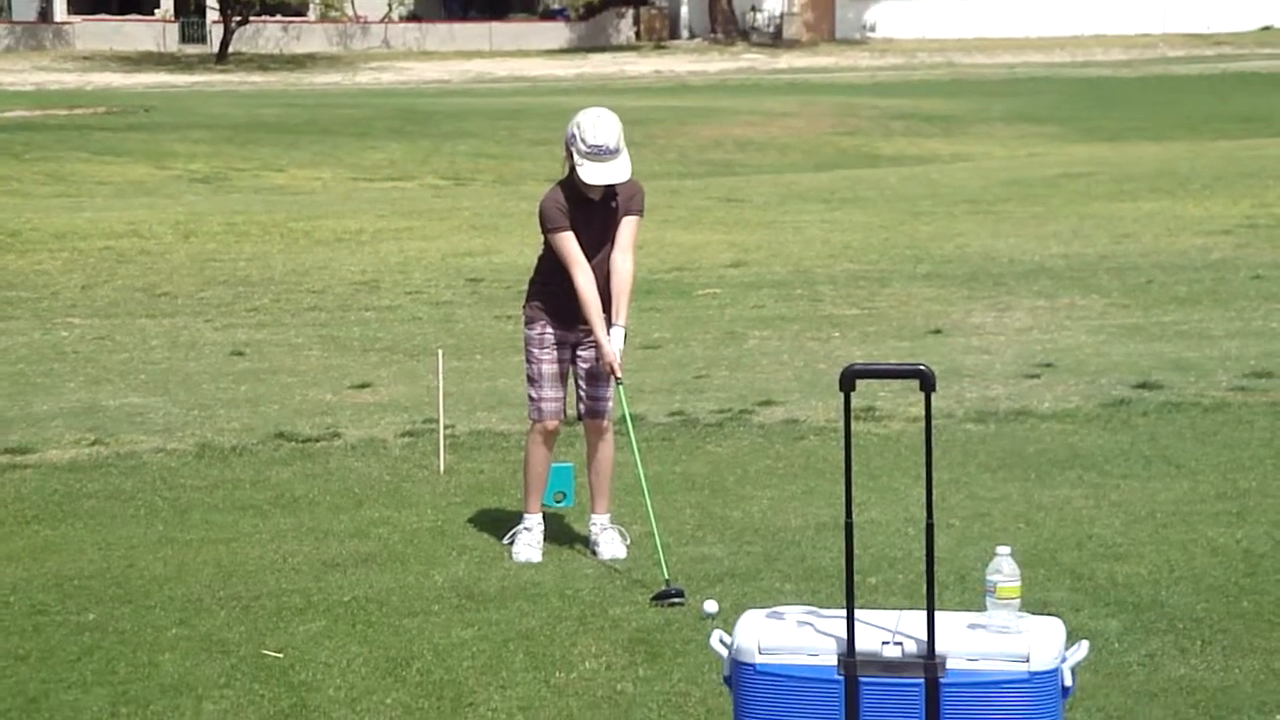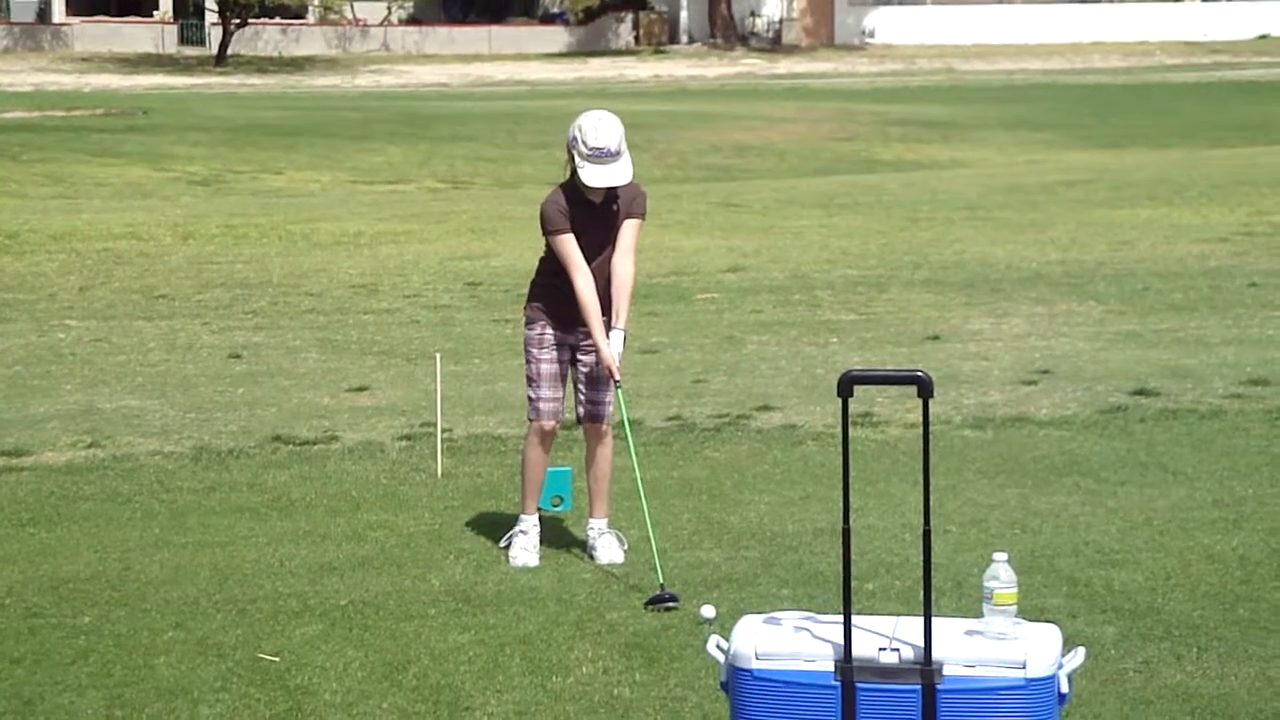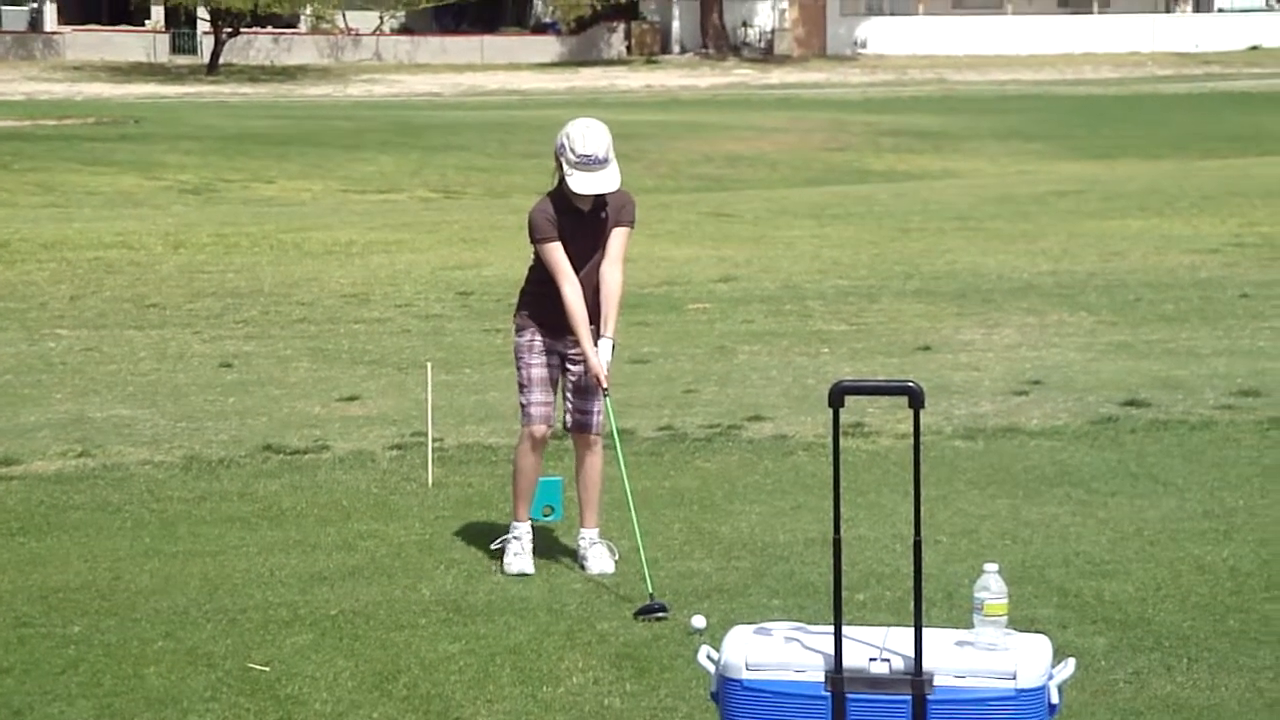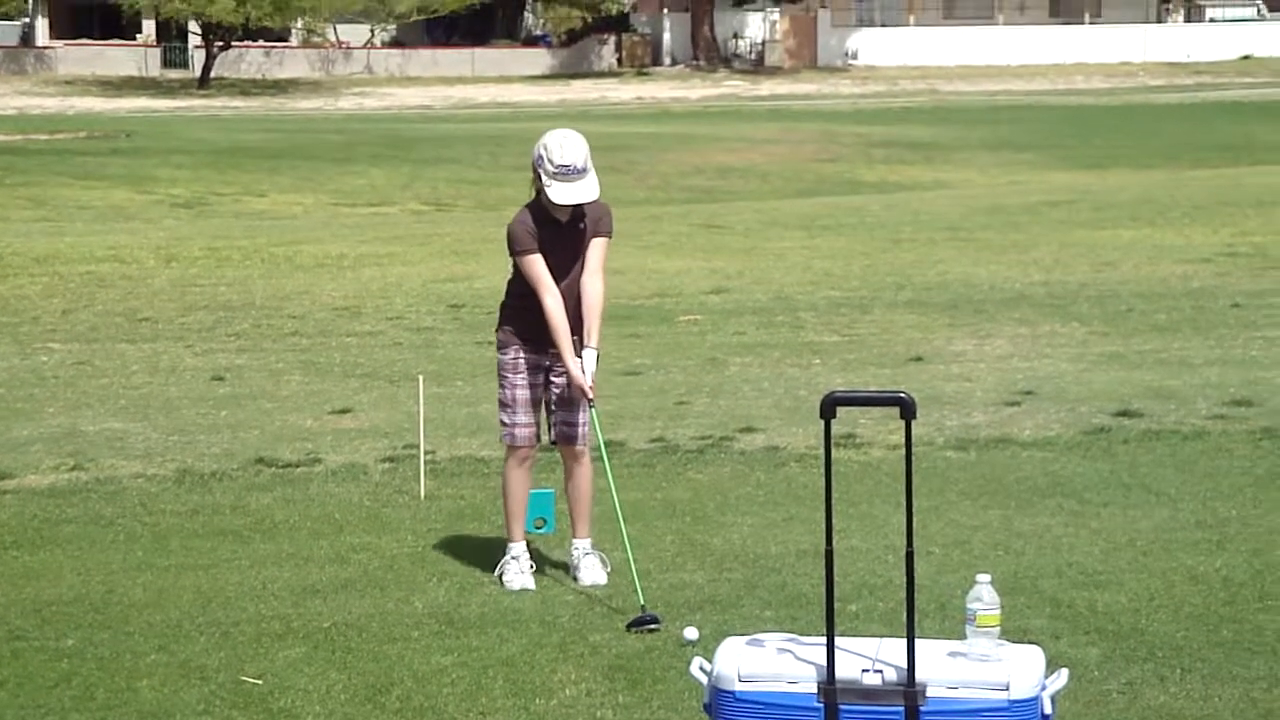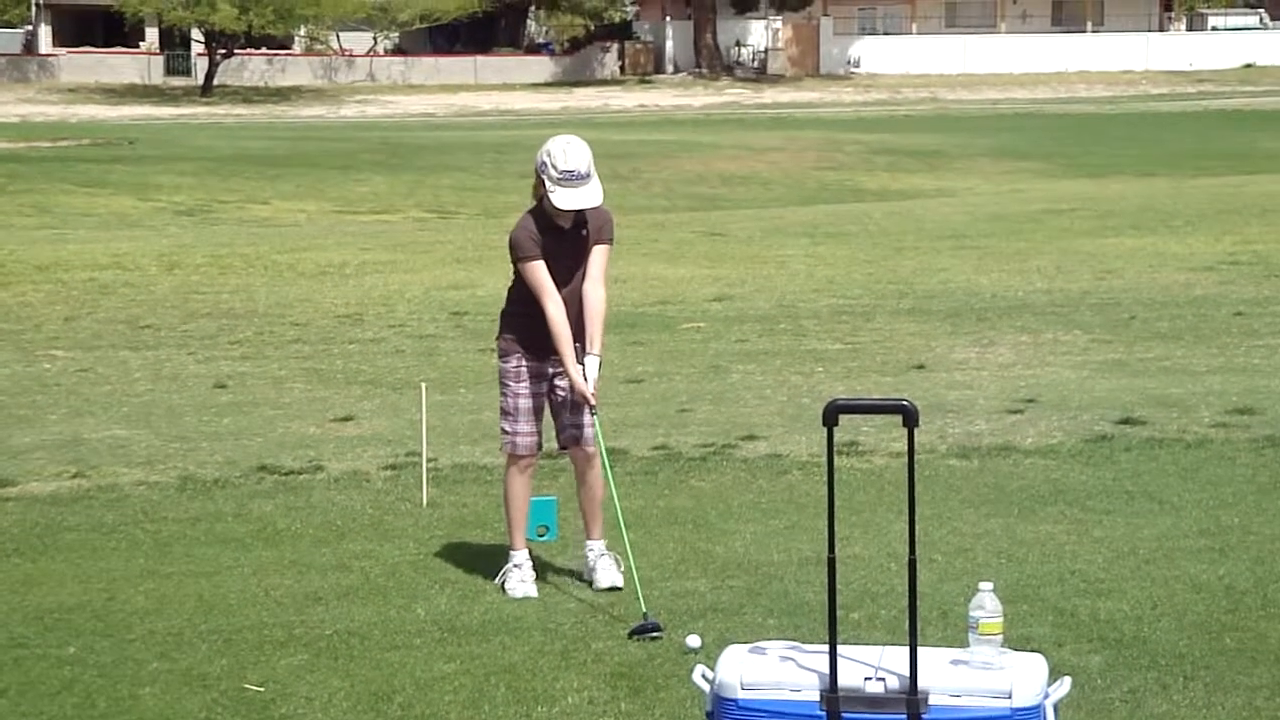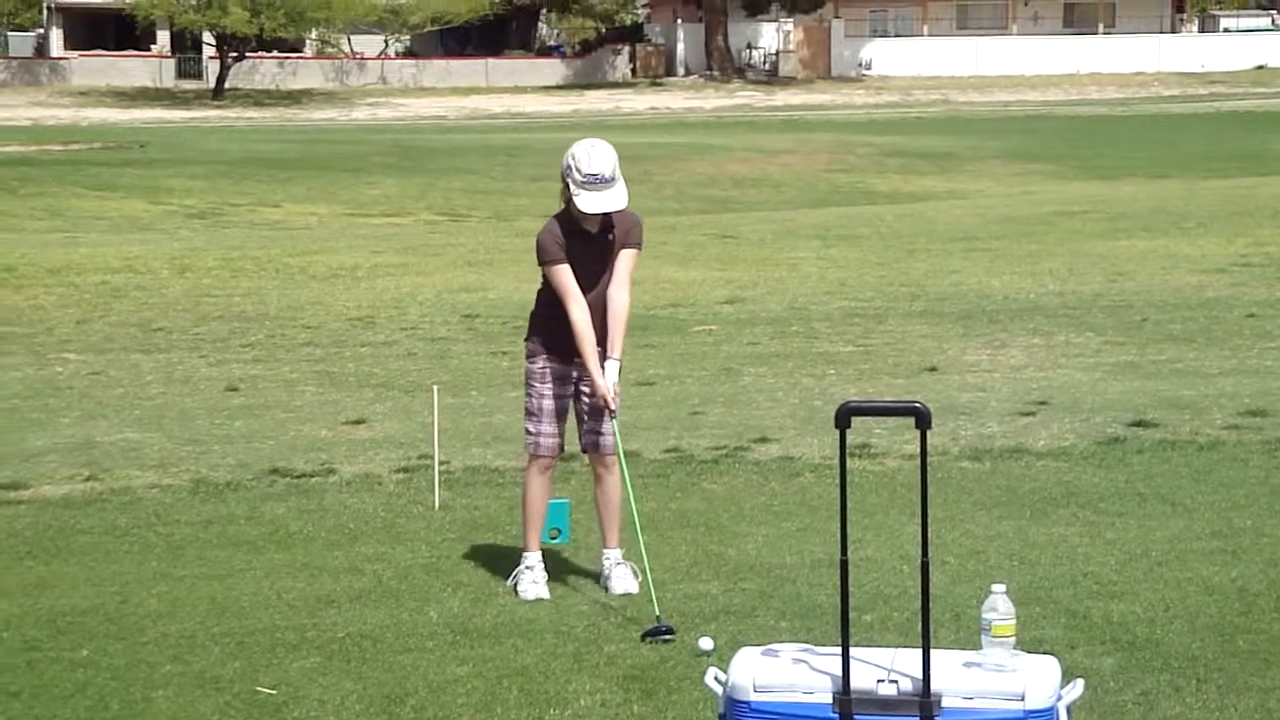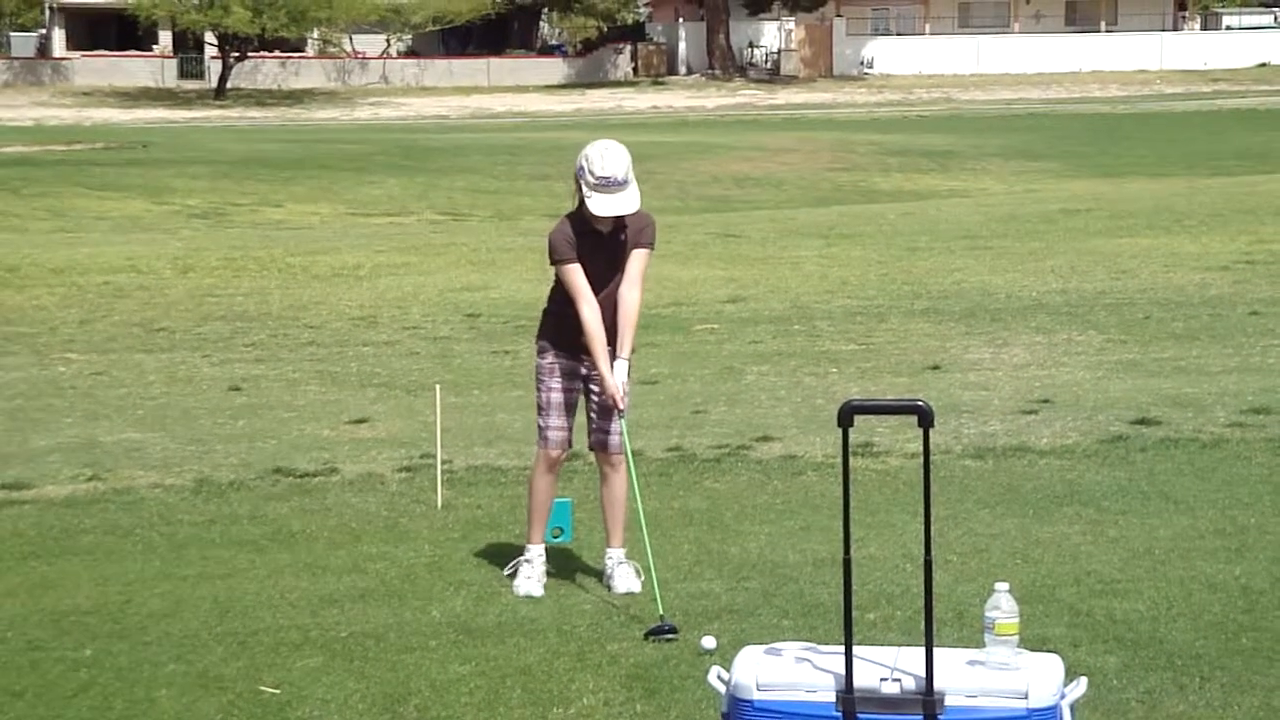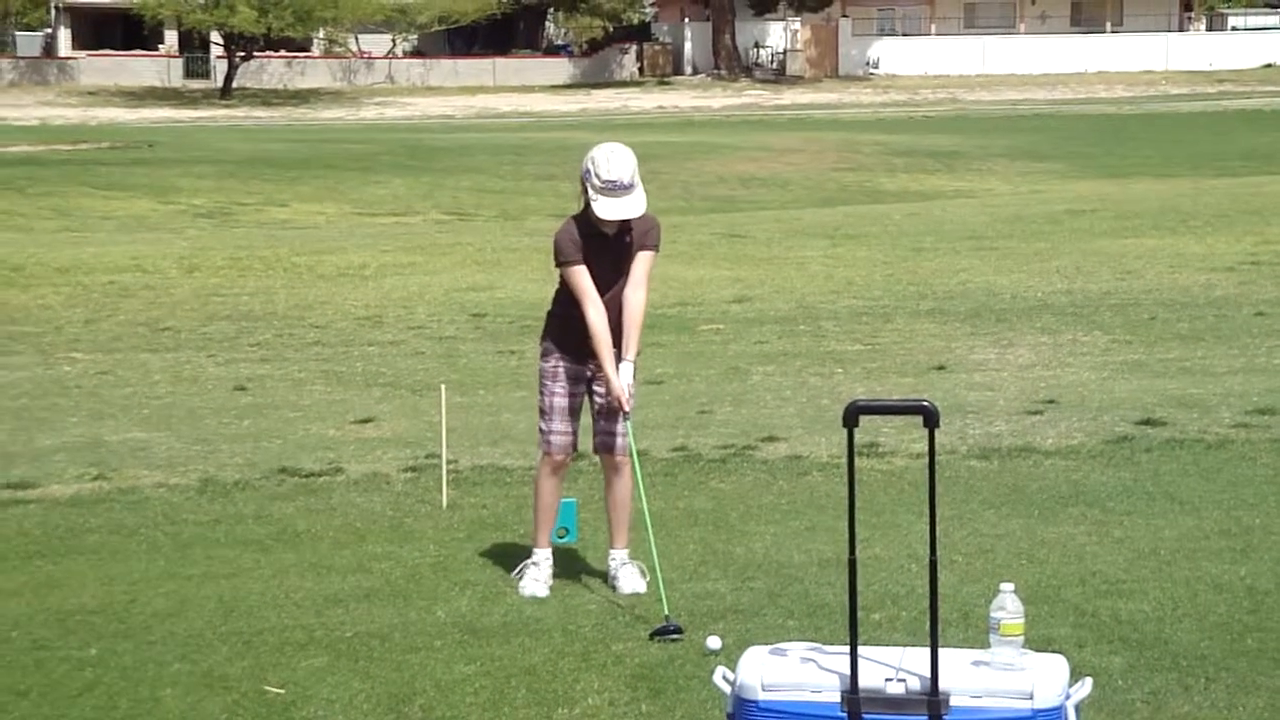
dt=0.2s
person 1, frame 1
left shoulder: (630, 193)
right shoulder: (554, 204)
left elbow: (622, 260)
right elbow: (580, 273)
left wrist: (618, 329)
right wrist: (603, 341)
left hip: (600, 319)
right hip: (549, 319)
left knee: (599, 421)
right knee: (546, 422)
left ankle: (601, 523)
right ankle: (531, 523)
person 1, frame 2
left shoulder: (632, 197)
right shoulder: (556, 206)
left elbow: (622, 263)
right elbow: (580, 276)
left wrist: (617, 332)
right wrist: (601, 344)
left hip: (600, 322)
right hip: (550, 320)
left knee: (599, 425)
right knee: (544, 423)
left ankle: (599, 527)
right ankle: (527, 524)
person 1, frame 3
left shoulder: (621, 204)
right shoulder: (544, 214)
left elbow: (611, 271)
right elbow: (567, 284)
left wrist: (606, 341)
right wrist: (589, 354)
left hip: (590, 330)
right hip: (539, 328)
left knee: (588, 435)
right knee: (536, 430)
left ankle: (590, 537)
right ankle: (520, 530)
person 1, frame 4
left shoulder: (598, 215)
right shoulder: (523, 227)
left elbow: (591, 282)
right elbow: (549, 297)
left wrist: (590, 352)
right wrist: (570, 366)
left hip: (572, 342)
right hip: (522, 342)
left knee: (575, 447)
right knee: (521, 447)
left ankle: (582, 547)
right ankle: (516, 552)
person 1, frame 5
left shoulder: (599, 221)
right shoulder: (525, 233)
left elbow: (593, 288)
right elbow: (551, 303)
left wrist: (592, 359)
right wrist: (571, 371)
left hip: (573, 350)
right hip: (524, 350)
left knee: (585, 450)
right knee: (522, 455)
left ankle: (596, 549)
right ankle: (519, 560)
person 1, frame 6
left shoulder: (629, 226)
right shoulder: (552, 236)
left elbow: (619, 293)
right elbow: (575, 307)
left wrist: (613, 363)
right wrist: (594, 375)
left hip: (599, 353)
right hip: (551, 352)
left knee: (605, 456)
right knee: (542, 456)
left ankle: (613, 558)
right ankle: (531, 561)
person 1, frame 7
left shoulder: (641, 226)
right shoulder: (564, 235)
left elbow: (629, 293)
right elbow: (586, 305)
left wrist: (621, 362)
right wrist: (604, 374)
left hip: (611, 352)
right hip: (561, 350)
left knee: (612, 455)
right knee: (552, 451)
left ankle: (616, 556)
right ankle: (534, 553)
person 1, frame 8
left shoulder: (646, 229)
right shoulder: (569, 237)
left elbow: (635, 295)
right elbow: (591, 307)
left wrist: (627, 364)
right wrist: (610, 376)
left hip: (616, 354)
right hip: (565, 353)
left knee: (617, 457)
right knee: (555, 455)
left ankle: (620, 558)
right ankle: (540, 557)
